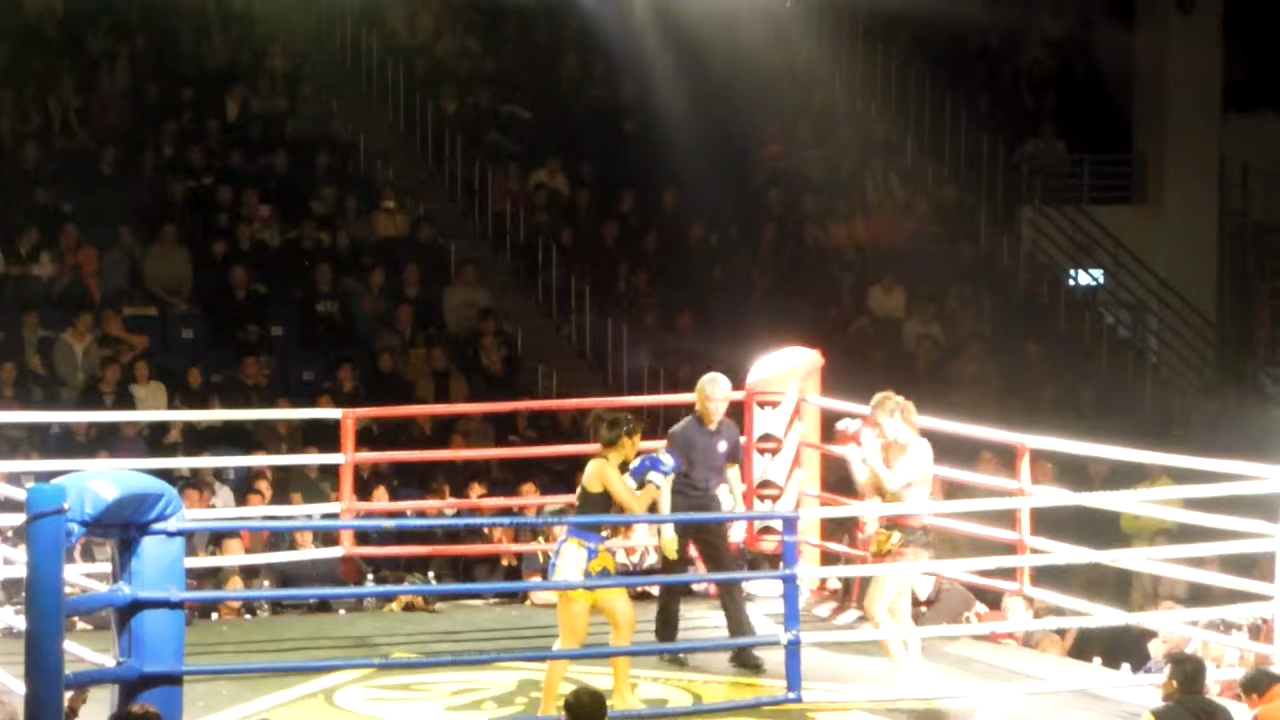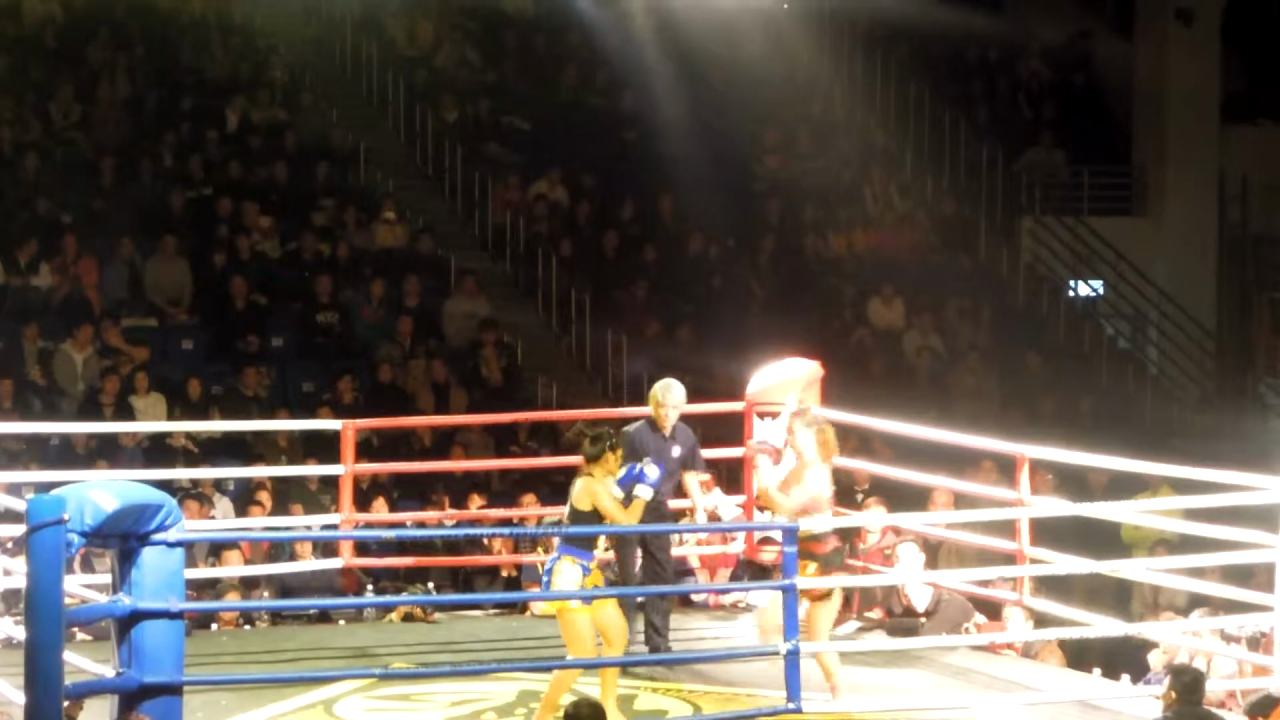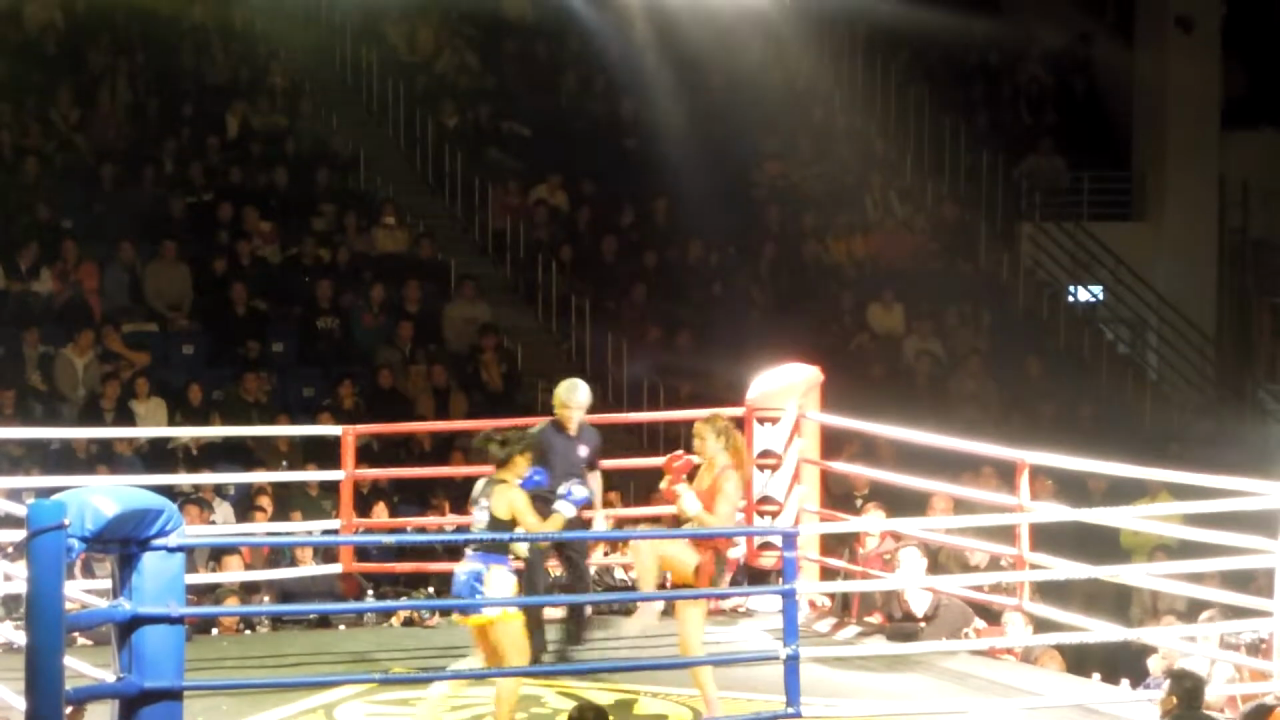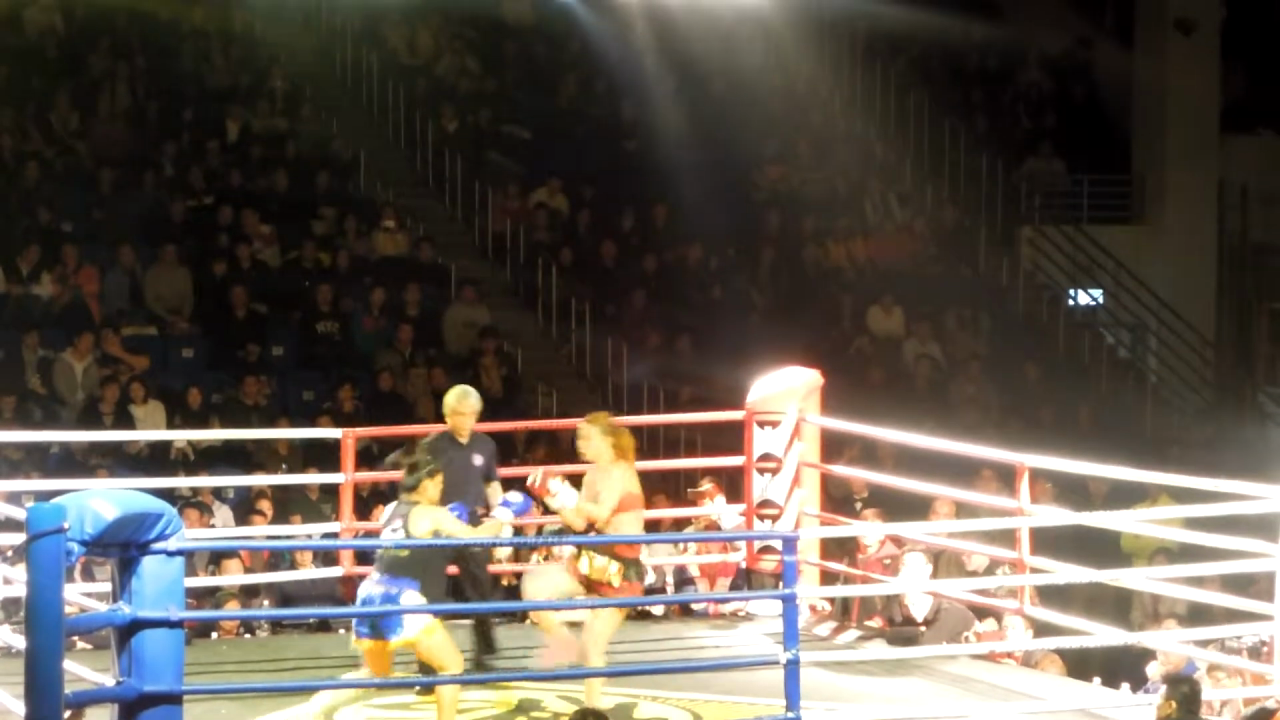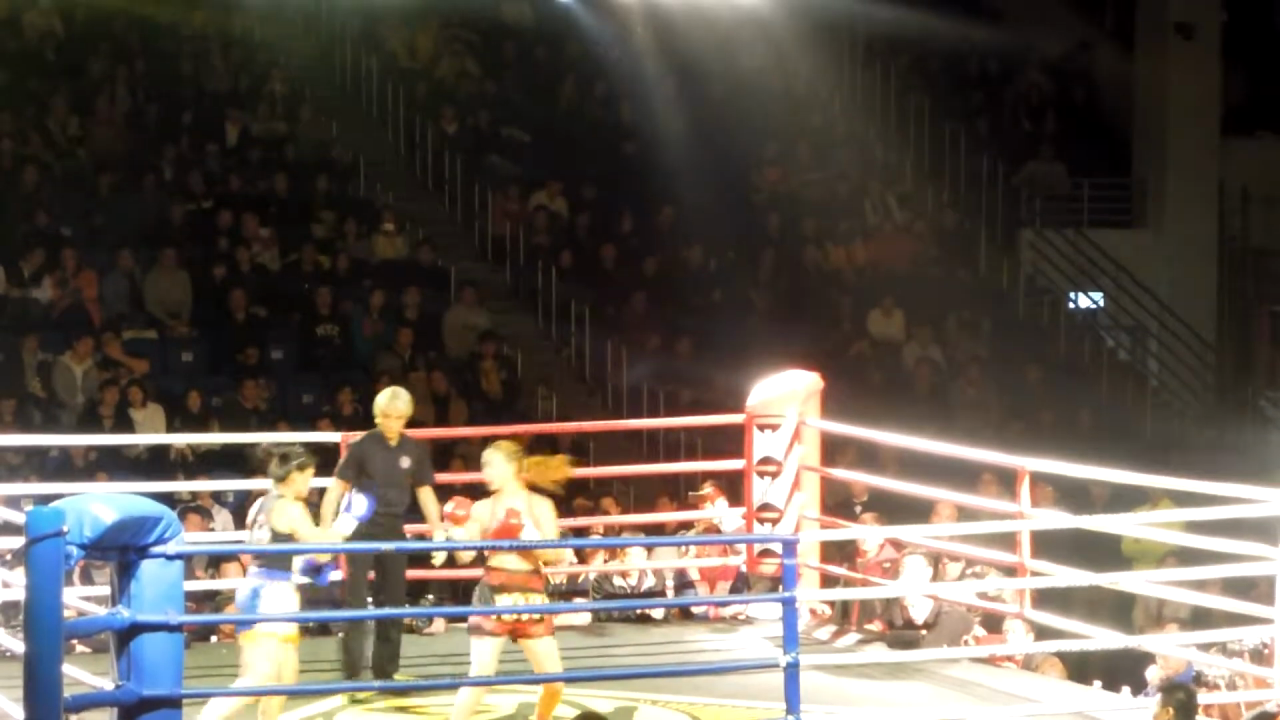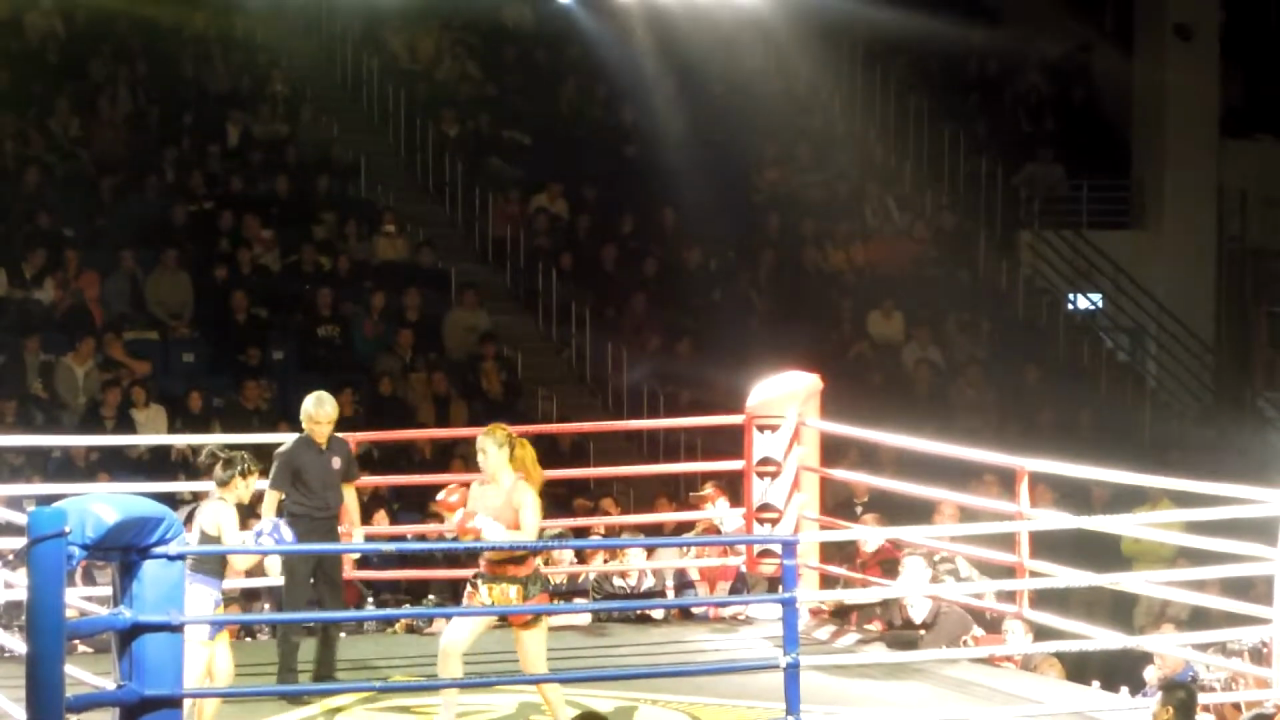
dt=0.5s
person 1, frame 1
left shoulder: (729, 431)
right shoulder: (682, 432)
right elbow: (666, 479)
left wrist: (739, 506)
right wrist: (666, 526)
left hip: (707, 507)
right hip: (679, 507)
left knee: (729, 574)
right knee: (673, 578)
left ankle: (741, 648)
right ankle: (668, 644)
person 1, frame 2
left shoulder: (685, 436)
right shoulder: (634, 434)
left elbow: (690, 475)
left wrist: (700, 511)
left hip: (658, 511)
left knee: (663, 578)
right knee: (628, 579)
left ankle: (658, 646)
person 1, frame 3
left shoulder: (591, 436)
right shoulder: (540, 435)
left wrist: (599, 512)
left hip: (571, 515)
right hip: (540, 514)
left knee: (580, 582)
right knee: (537, 585)
left ankle: (570, 646)
right ankle: (534, 655)
person 1, frame 4
left shoulder: (485, 445)
right shoulder: (432, 446)
left elbow: (492, 487)
left knee: (482, 593)
left ankle: (483, 656)
right ankle: (428, 670)
person 1, frame 5
left shoulder: (415, 450)
right shoulder: (361, 447)
left elbow: (425, 492)
right elbow: (337, 488)
left wrist: (439, 533)
right wrist: (325, 530)
left hip: (393, 532)
right hip: (363, 530)
left knee: (392, 604)
right knee: (356, 601)
left ankle: (384, 674)
right ankle: (352, 676)
person 1, frame 6
left shoulder: (341, 449)
right shoulder: (290, 453)
right elbow: (271, 499)
left wrist: (356, 529)
left hip: (329, 532)
right hip: (299, 533)
left knee: (333, 603)
right knee: (295, 608)
left ankle: (324, 673)
right ankle: (287, 681)
person 2, frame 1
left shoulder: (919, 449)
right shoulder: (888, 447)
left elbow: (890, 484)
right elbow: (865, 486)
left wrist: (871, 455)
right wrist: (852, 451)
left hip: (911, 538)
right hip: (890, 535)
left knee: (875, 608)
right knee: (897, 616)
person 2, frame 2
left shoulder: (815, 471)
right shoulder: (796, 465)
left elbow: (785, 508)
right elbow: (770, 500)
left wrist: (765, 478)
right wrist: (767, 472)
left hip: (823, 559)
right hip: (801, 557)
left knee: (817, 640)
right knee: (768, 621)
left ankle: (839, 697)
person 2, frame 3
left shoulder: (728, 477)
right shoulder: (705, 470)
left elbow: (719, 523)
left wrist: (695, 509)
right wrist: (678, 491)
left hip: (707, 557)
right hip: (694, 557)
left knee: (644, 541)
right knee: (688, 642)
left ankle: (649, 606)
person 2, frame 4
left shoulder: (618, 472)
right shoulder: (592, 476)
left elbow: (600, 515)
right elbow: (579, 524)
left wrist: (569, 497)
right wrist: (552, 499)
left hip: (622, 567)
right hip: (594, 561)
left knee: (592, 649)
right knee: (533, 587)
right ankle: (562, 641)
person 2, frame 5
left shoulder: (540, 505)
right shoulder: (482, 509)
left elbow: (553, 555)
right elbow: (464, 556)
left wrist: (530, 537)
right wrist: (459, 531)
left hip: (532, 598)
right hip: (493, 594)
left knee: (554, 678)
right knee: (478, 679)
person 2, frame 6
left shoulder: (522, 491)
right shoulder: (479, 489)
left elbow: (529, 539)
right elbow: (469, 539)
left wrist: (493, 530)
right wrist: (457, 518)
left hip: (521, 584)
right hip: (488, 581)
left knee: (535, 671)
right knee: (449, 646)
person 3, frame 1
left shoulder: (604, 466)
right shoulder: (603, 467)
right elbow: (636, 508)
left wrist: (634, 476)
right wrist: (657, 476)
left hip: (594, 553)
right hip: (577, 555)
left knee: (624, 619)
right knee: (572, 639)
left ankle: (622, 694)
right ankle: (546, 709)
person 3, frame 2
left shoulder: (587, 482)
right shoulder: (591, 485)
right elbow: (625, 523)
left wrist: (621, 486)
right wrist: (644, 489)
left hip: (583, 569)
right hip: (569, 571)
left knee: (617, 633)
right knee: (583, 654)
person 3, frame 3
left shoulder: (483, 485)
right shoulder: (512, 493)
right elbow: (541, 533)
right wrist: (566, 505)
left hip: (469, 573)
right hip: (492, 578)
left knee: (489, 657)
right knee: (516, 660)
person 3, frame 4
left shoulder: (394, 511)
right shoulder: (432, 515)
right elbow: (475, 537)
left wrist: (443, 528)
left hip: (370, 596)
right hip: (401, 600)
left knee: (375, 675)
right knee: (451, 666)
person 3, frame 5
left shoulder: (261, 505)
right shoulder: (292, 506)
right elbow: (320, 551)
left wrist: (300, 562)
left hip: (255, 590)
right hip: (272, 593)
left knee: (287, 673)
right knee: (258, 683)
person 3, frame 6
left shoulder: (210, 507)
right shoulder: (224, 510)
right elbow: (238, 563)
left hip: (203, 597)
right hip: (197, 597)
left knee: (222, 672)
right knee: (190, 683)
